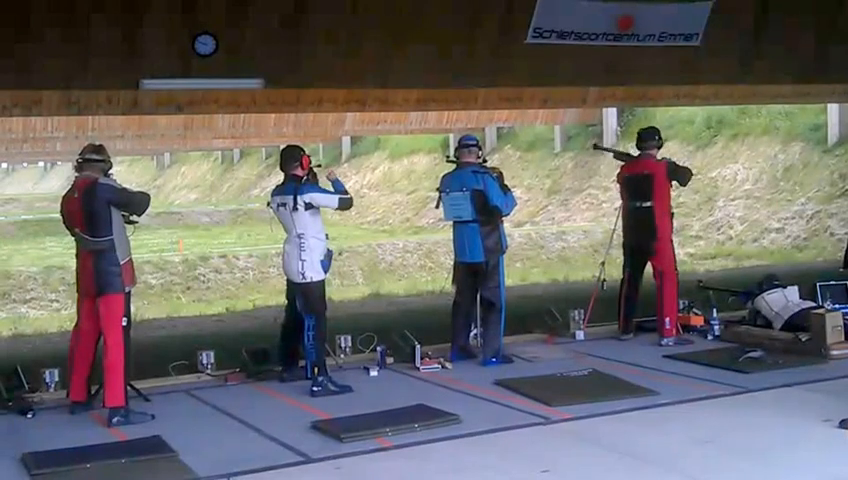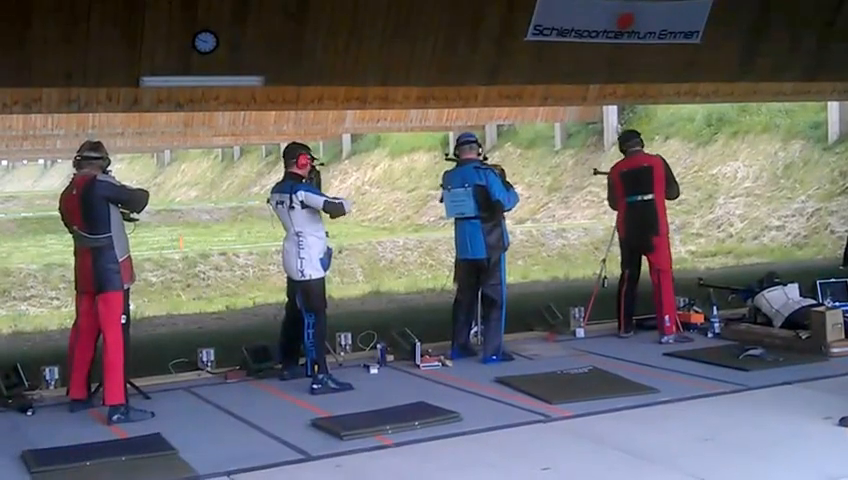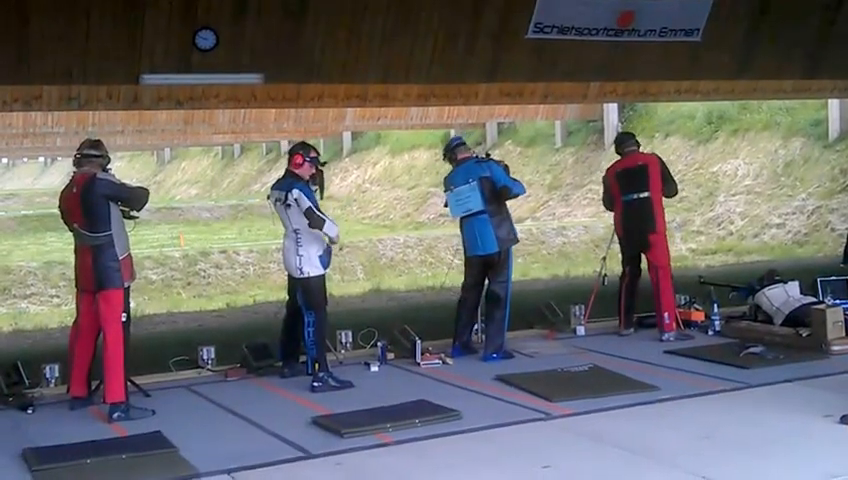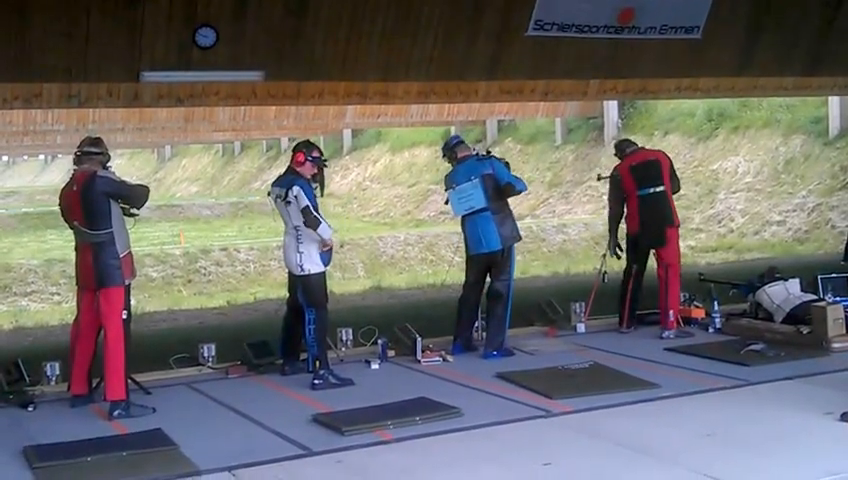
dt=0.7s
person 1, frame 1
left shoulder: (68, 197)
right shoulder: (101, 187)
left elbow: (81, 228)
right elbow: (140, 201)
right wrist: (127, 209)
left hip: (86, 272)
right hip: (111, 270)
left knee: (84, 333)
right knee: (114, 336)
left ankle: (78, 397)
right ankle: (117, 409)
person 1, frame 2
left shoulder: (67, 194)
right shoulder: (99, 184)
right elbow: (139, 198)
left wrist: (114, 212)
right wrist: (127, 205)
left hip: (84, 270)
right hip: (109, 268)
left knee: (83, 331)
right knee: (113, 334)
left ankle: (78, 396)
right ankle: (116, 406)
person 1, frame 3
left shoulder: (67, 193)
right shoulder: (99, 182)
right elbow: (139, 196)
left wrist: (115, 211)
right wrist: (127, 205)
left hip: (85, 267)
right hip: (110, 265)
left knee: (84, 329)
right knee: (113, 331)
left ankle: (78, 393)
right ankle: (117, 404)
person 1, frame 4
left shoulder: (67, 191)
right shoulder: (100, 180)
right elbow: (140, 193)
left wrist: (116, 208)
right wrist: (128, 202)
left hip: (86, 264)
right hip: (110, 263)
left knee: (85, 327)
right knee: (114, 328)
left ankle: (79, 391)
right ankle: (117, 402)
person 2, frame 1
left shoulder: (277, 194)
right shoulder: (306, 191)
right elbow: (346, 202)
right wrist: (335, 180)
left hip: (293, 262)
right hip: (309, 264)
left knee: (294, 316)
right knee: (315, 320)
left ankle: (288, 367)
right ankle: (320, 380)
person 2, frame 2
left shoulder: (277, 191)
right shoulder: (302, 189)
right elbow: (334, 209)
right wrist: (344, 203)
left hip: (294, 259)
right hip: (308, 262)
left knee: (294, 313)
right knee: (315, 318)
left ankle: (289, 365)
right ankle: (320, 377)
person 2, frame 3
left shoulder: (278, 187)
right shoulder: (298, 187)
right elbow: (315, 218)
left wrist: (312, 189)
right wrist: (333, 232)
left hip: (294, 257)
right hip: (307, 259)
left knee: (295, 310)
right knee: (315, 315)
left ankle: (289, 363)
right ankle: (320, 375)
person 2, frame 4
left shoulder: (278, 185)
right shoulder: (299, 184)
right elbow: (311, 217)
right wrist: (327, 236)
left hip: (294, 254)
right hip: (308, 257)
left knee: (296, 307)
right knee: (316, 313)
left ankle: (290, 360)
right ankle: (321, 373)
person 3, frame 1
left shoulder: (447, 180)
right shoulder: (485, 176)
right elbow: (502, 208)
right wrist: (506, 189)
left hip: (462, 248)
right hip: (487, 247)
left knee: (464, 297)
right knee: (493, 299)
left ankle: (459, 348)
right ankle: (492, 353)
person 3, frame 2
left shoulder: (448, 177)
right shoulder: (486, 172)
right elbow: (505, 203)
right wrist: (508, 186)
left hip: (464, 246)
right hip: (490, 244)
left knee: (465, 294)
right knee: (494, 296)
left ankle: (460, 346)
right ankle: (493, 351)
person 3, frame 3
left shoulder: (450, 180)
right shoulder: (487, 166)
right elbow: (510, 191)
right wrist: (513, 182)
left hip: (472, 244)
right hip: (497, 239)
left knee: (470, 291)
right knee: (498, 292)
left ankle: (460, 344)
right ankle: (494, 349)
person 3, frame 4
left shoulder: (451, 178)
right shoulder: (489, 163)
right elbow: (515, 187)
right wrist: (507, 178)
left hip: (474, 243)
right hip: (500, 237)
left knee: (471, 289)
right knee: (500, 290)
left ankle: (461, 341)
right ankle: (494, 346)
person 4, frame 1
left shoulder: (625, 170)
right shoulder: (663, 167)
right elbow: (686, 175)
left hip: (632, 234)
right hip: (658, 234)
left knee: (630, 279)
right knee: (666, 280)
left ankle: (625, 329)
right ankle: (668, 333)
person 4, frame 2
left shoulder: (616, 170)
right shoulder: (657, 162)
left elbow: (614, 203)
right elbow: (673, 192)
left hip: (628, 231)
right hip: (654, 229)
left knee: (628, 276)
right knee: (662, 277)
left ankle: (625, 327)
right ankle: (667, 331)
person 4, frame 3
left shoulder: (611, 171)
right shoulder: (654, 160)
left elbow: (609, 204)
right elbow: (671, 190)
left hip: (626, 229)
right hip: (651, 227)
left knee: (629, 273)
right knee: (660, 273)
left ankle: (625, 325)
right ankle: (667, 328)
person 4, frame 4
left shoulder: (620, 170)
right shoulder: (661, 157)
left elbow: (615, 207)
right elbow: (675, 186)
left wrist: (613, 236)
left hip: (638, 228)
right hip: (666, 223)
left knee: (633, 272)
right knee: (669, 271)
left ankle: (626, 322)
right ankle: (669, 325)
